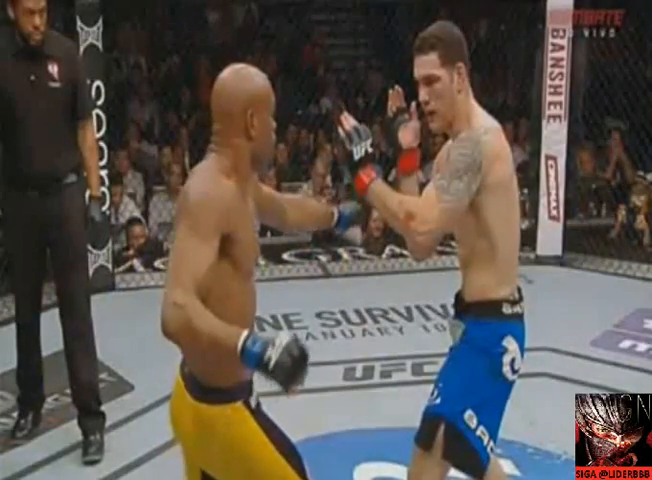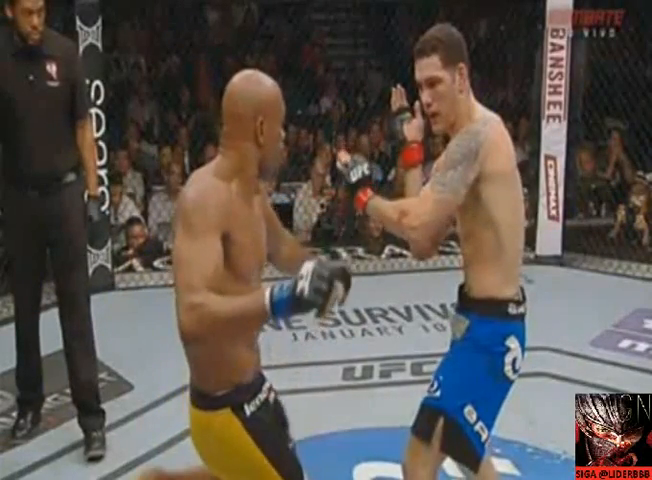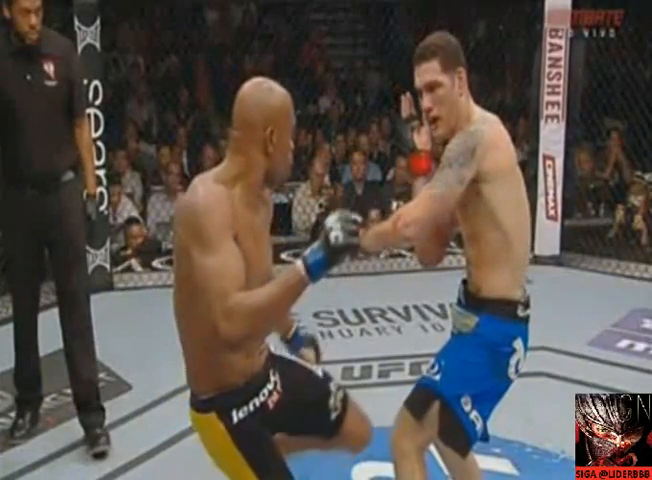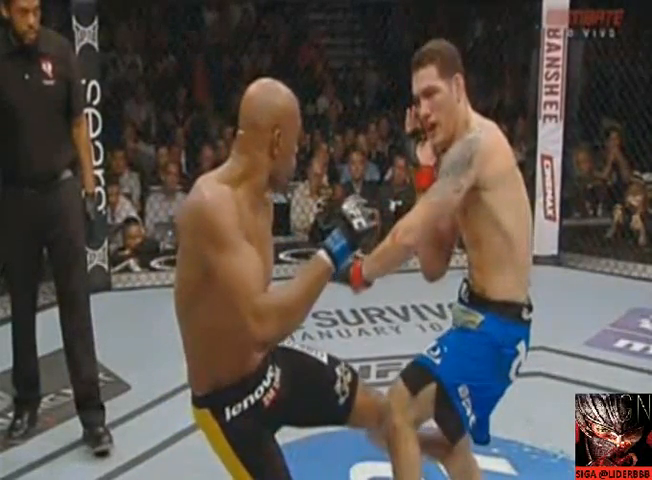
dt=1s
person 1, frame 1
left shoulder: (66, 53)
left elbow: (84, 127)
left wrist: (95, 192)
left hip: (64, 192)
left knee: (76, 308)
left ankle: (91, 417)
person 1, frame 2
left shoulder: (65, 52)
left elbow: (82, 126)
left wrist: (93, 191)
left hip: (64, 191)
left knee: (75, 305)
left ankle: (91, 414)
person 1, frame 3
left shoulder: (62, 51)
left elbow: (80, 124)
left wrist: (91, 188)
left hip: (63, 190)
left knee: (75, 302)
left ankle: (91, 412)
person 1, frame 4
left shoulder: (60, 50)
left elbow: (78, 123)
left wrist: (89, 186)
left hip: (61, 189)
left knee: (76, 302)
left ankle: (91, 410)
person 2, frame 1
left shoulder: (477, 141)
right shoulder: (454, 149)
left elbow: (422, 227)
right elbow: (421, 245)
left wrist: (364, 171)
right wrist: (407, 156)
left hip: (489, 329)
right hip: (485, 322)
person 2, frame 2
left shoulder: (477, 135)
right shoulder: (458, 148)
left elbow: (415, 222)
right elbow: (424, 245)
left wrist: (362, 193)
right wrist: (411, 152)
left hip: (489, 327)
right hip: (485, 320)
person 2, frame 3
left shoulder: (476, 136)
right shoulder: (466, 147)
left elbow: (409, 224)
right elbow: (430, 253)
left wrist: (361, 239)
right wrist: (421, 161)
left hip: (493, 326)
right hip: (485, 316)
left knee: (407, 440)
right knee: (447, 437)
person 2, frame 4
left shoulder: (474, 143)
right shoulder: (461, 156)
left elbow: (409, 235)
right elbow: (433, 267)
left wrist: (360, 272)
left hip: (494, 324)
right hip: (487, 317)
left knee: (398, 411)
right knee: (452, 445)
person 3, frame 1
left shoulder: (240, 181)
right shoulder: (209, 193)
left elbow: (285, 211)
right elbow: (176, 313)
left wrist: (337, 216)
right wrist: (252, 347)
right hip: (219, 406)
person 3, frame 2
left shoulder: (252, 189)
right shoulder: (204, 197)
right elbow: (192, 316)
left wrist: (319, 269)
right wrist: (278, 300)
left hip: (250, 386)
right hip: (225, 406)
person 3, frame 3
left shoulder: (260, 197)
right shoulder: (207, 204)
right elbow: (231, 323)
left wrist: (292, 334)
right wrist: (313, 263)
left hip: (267, 369)
right hip: (226, 403)
left knee: (356, 432)
left ankle: (274, 444)
person 3, frame 4
left shoulder: (260, 199)
right shoulder: (212, 204)
right elbow: (262, 325)
right wrist: (334, 251)
left hip: (269, 364)
right hip: (229, 398)
left knee: (375, 410)
